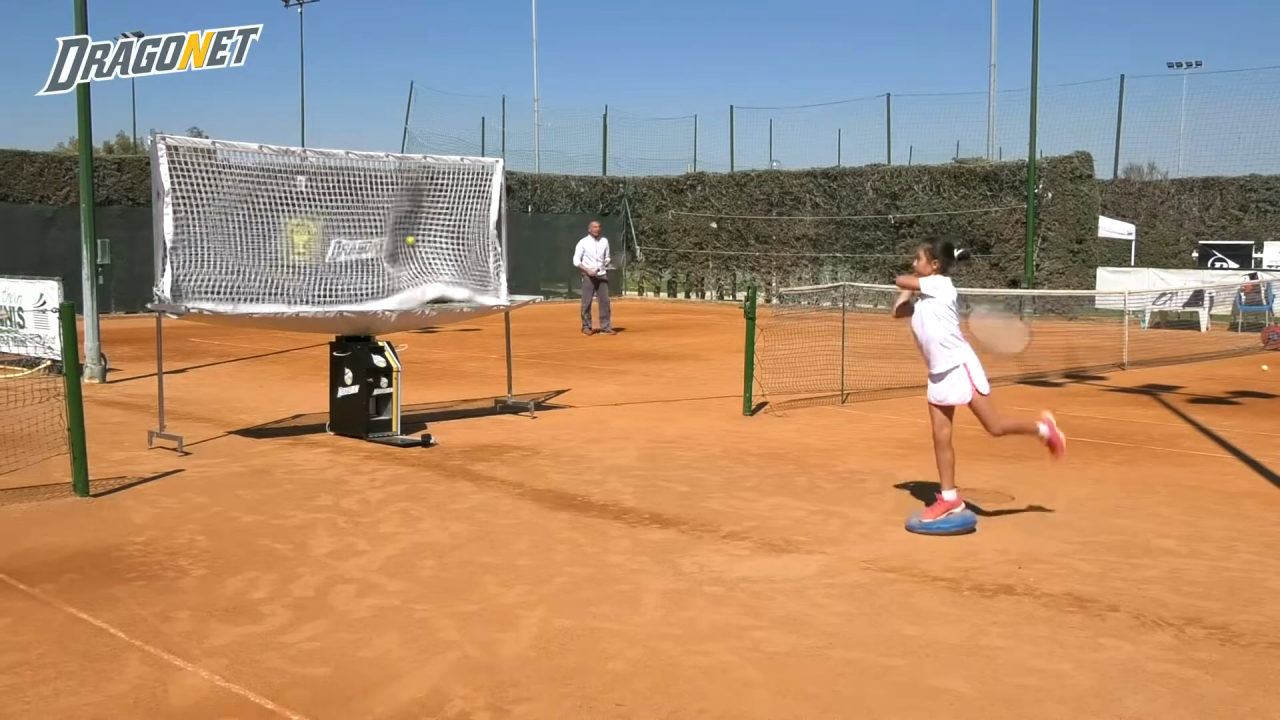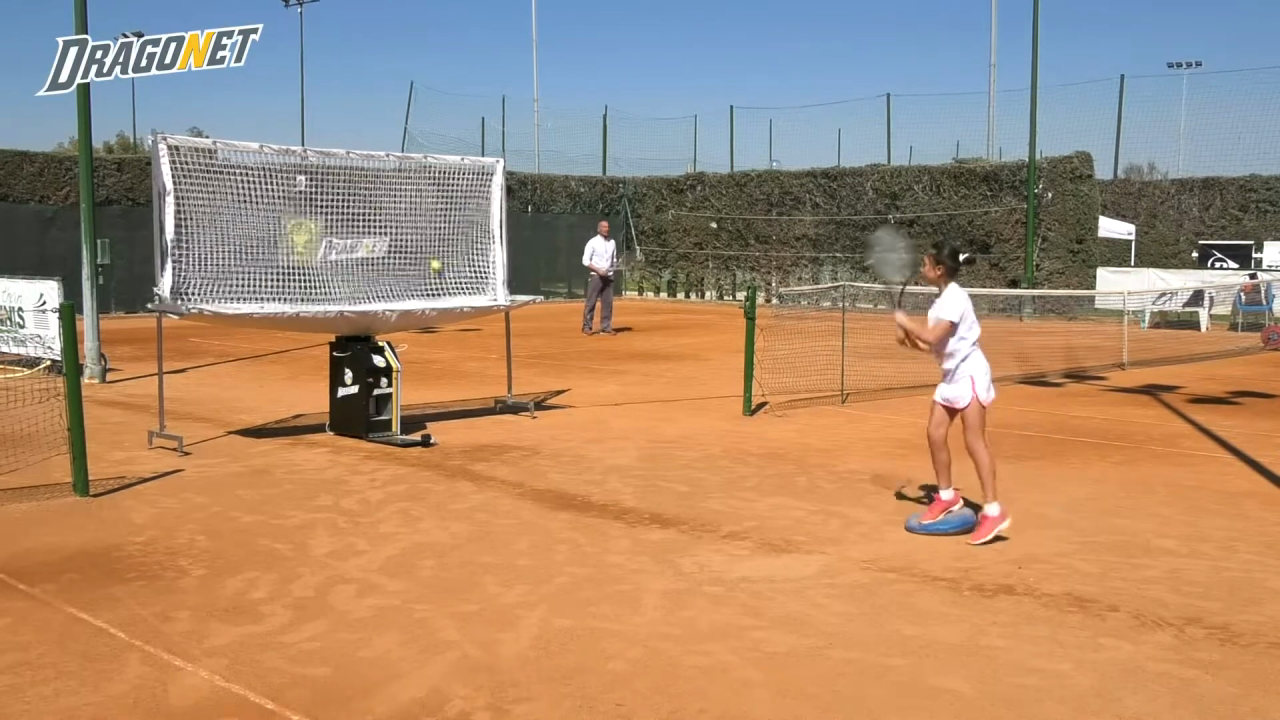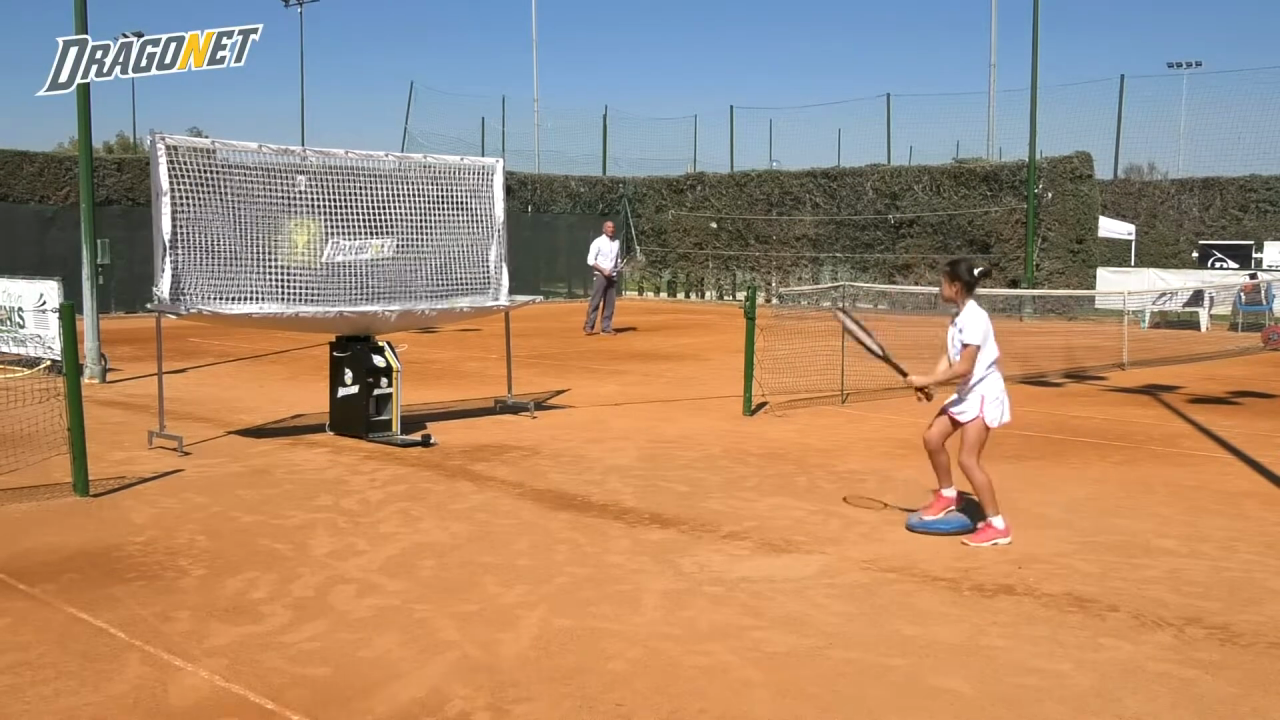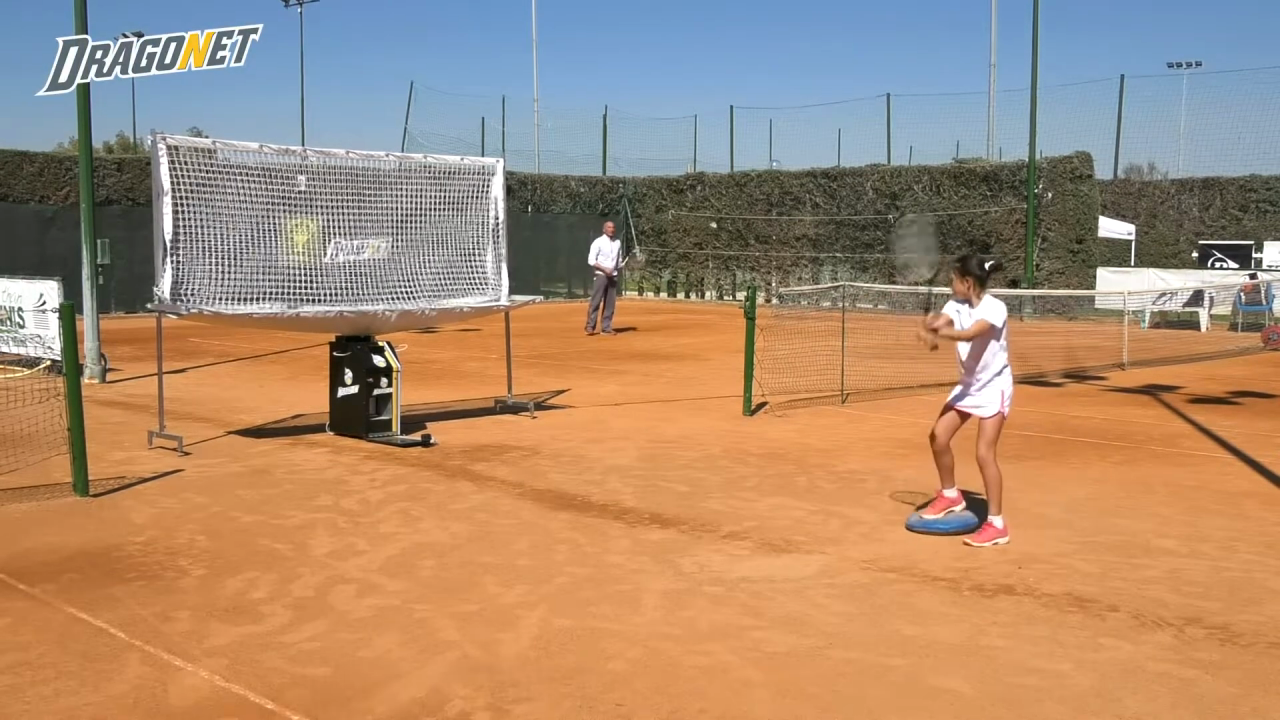
dt=0.3s
person 1, frame 1
left shoulder: (939, 284)
right shoulder: (923, 295)
left elbow: (901, 280)
right elbow: (897, 310)
left wrist: (915, 279)
right wrist: (911, 287)
left hip: (962, 368)
right hip: (939, 375)
left knee: (995, 426)
right knee: (940, 437)
left ankle: (1044, 428)
right ankle: (949, 498)
person 1, frame 2
left shoulder: (955, 298)
right shoulder: (943, 300)
left elbow: (932, 337)
right elbow: (932, 345)
left wrist: (905, 321)
right wrist: (909, 334)
left hip: (970, 375)
right hip: (951, 377)
left knee: (974, 443)
right knee: (935, 436)
left ankle: (993, 512)
right ankle: (947, 497)
person 1, frame 3
left shoulder: (975, 318)
right shoulder: (957, 317)
left elbow: (964, 369)
right elbow: (950, 359)
left wrist: (927, 381)
right wrist: (926, 381)
left hip: (985, 394)
right hip: (966, 393)
left knee: (968, 460)
right knee: (932, 439)
left ankle: (997, 525)
right ankle: (947, 496)
person 1, frame 4
left shoulder: (995, 308)
right shoulder: (956, 305)
left elbow: (970, 334)
right elbow: (937, 322)
left wrist: (941, 332)
right wrist: (929, 327)
left hip: (994, 388)
right hip: (967, 386)
left knee: (984, 454)
right knee: (938, 438)
left ankle: (996, 524)
right ankle: (950, 497)
